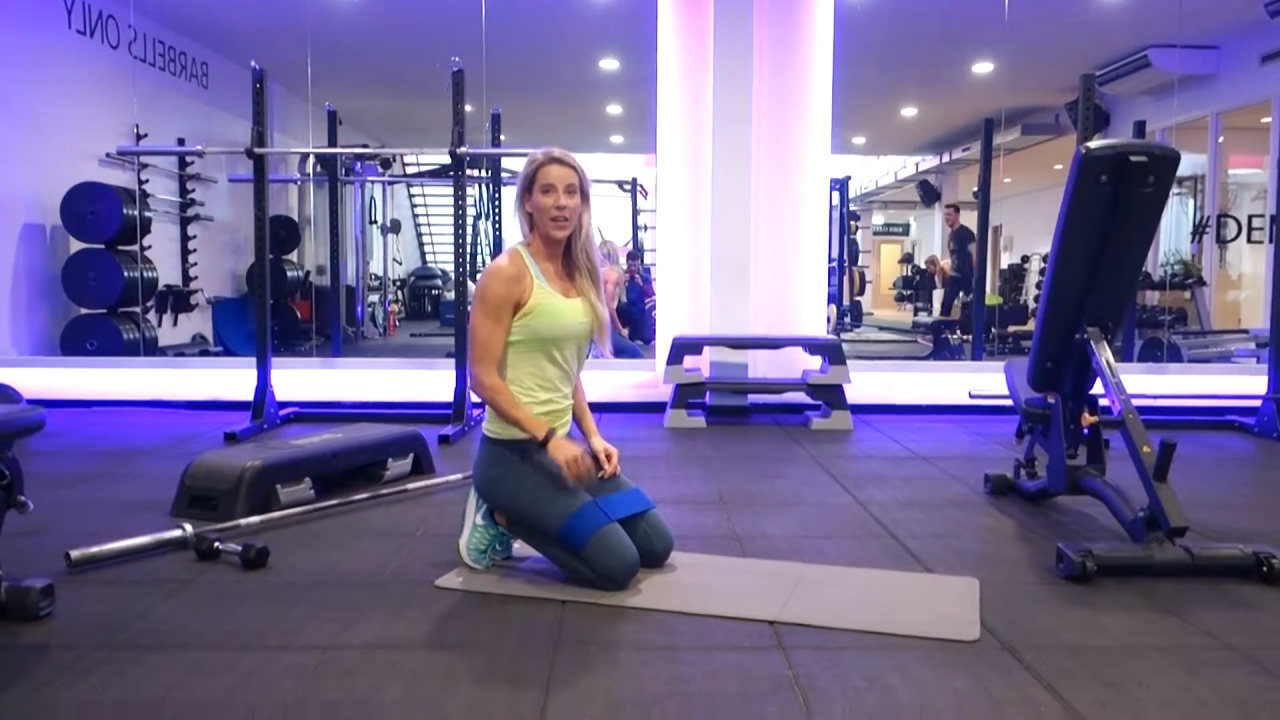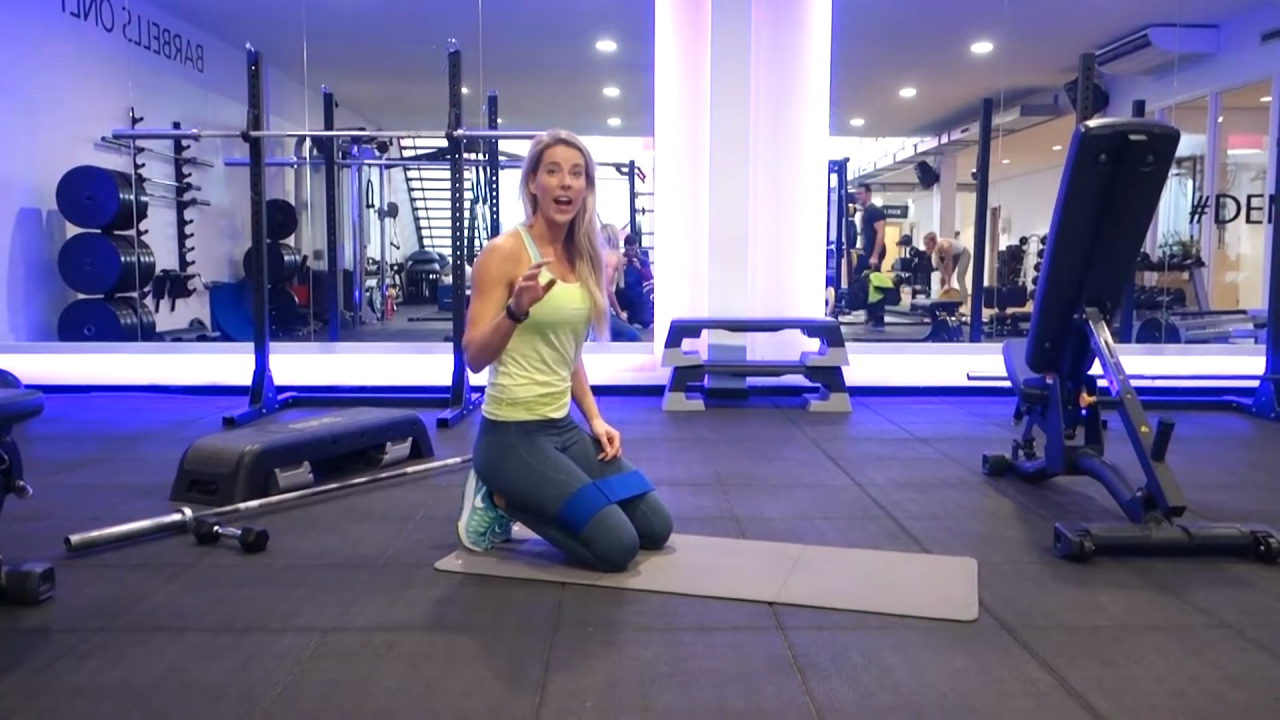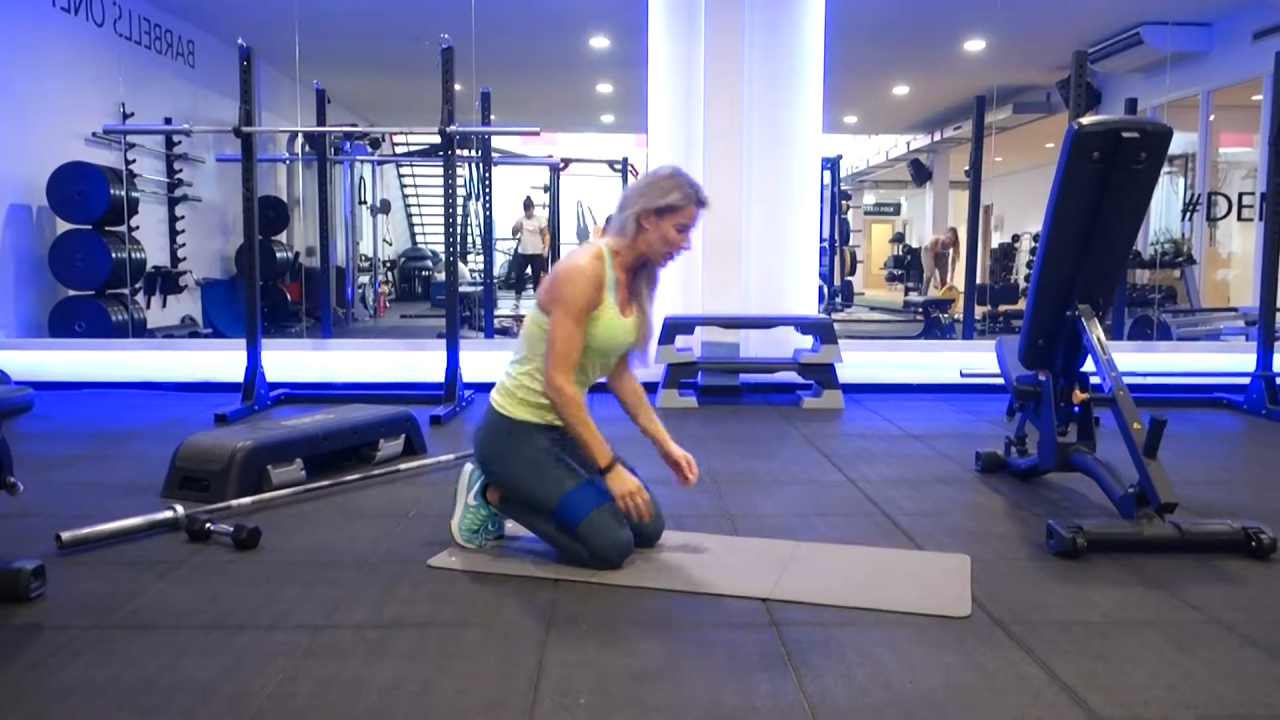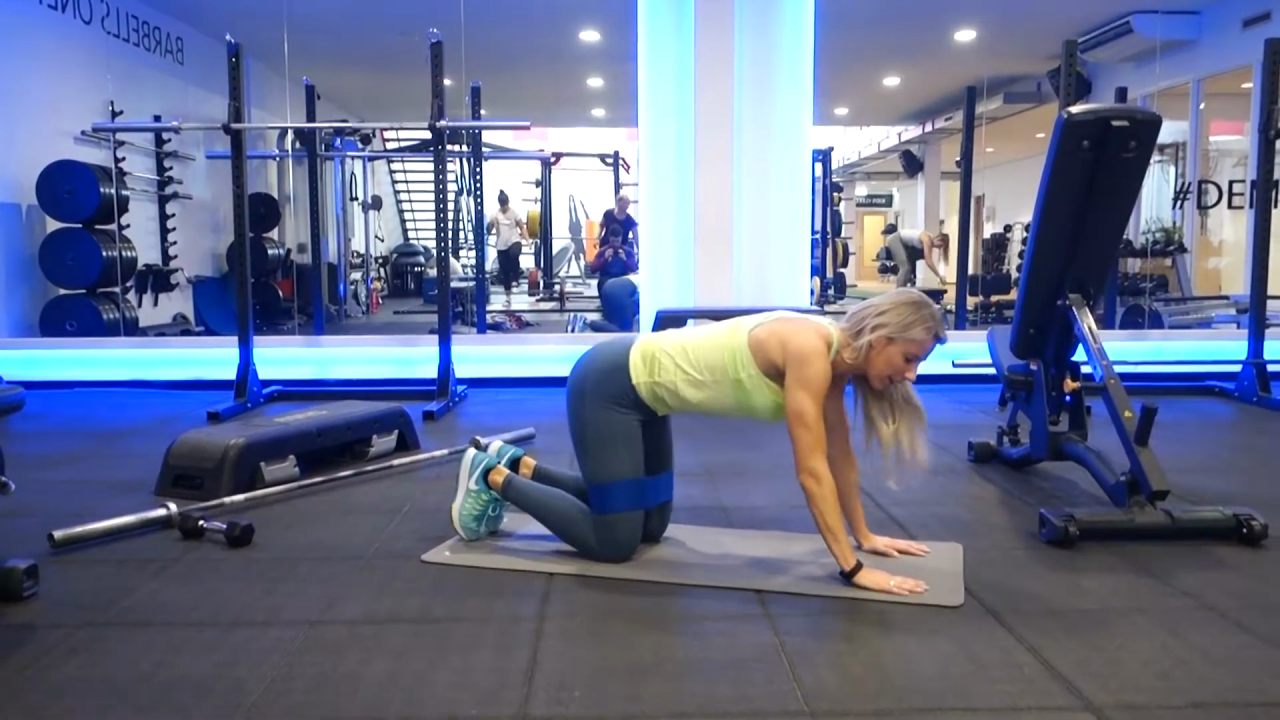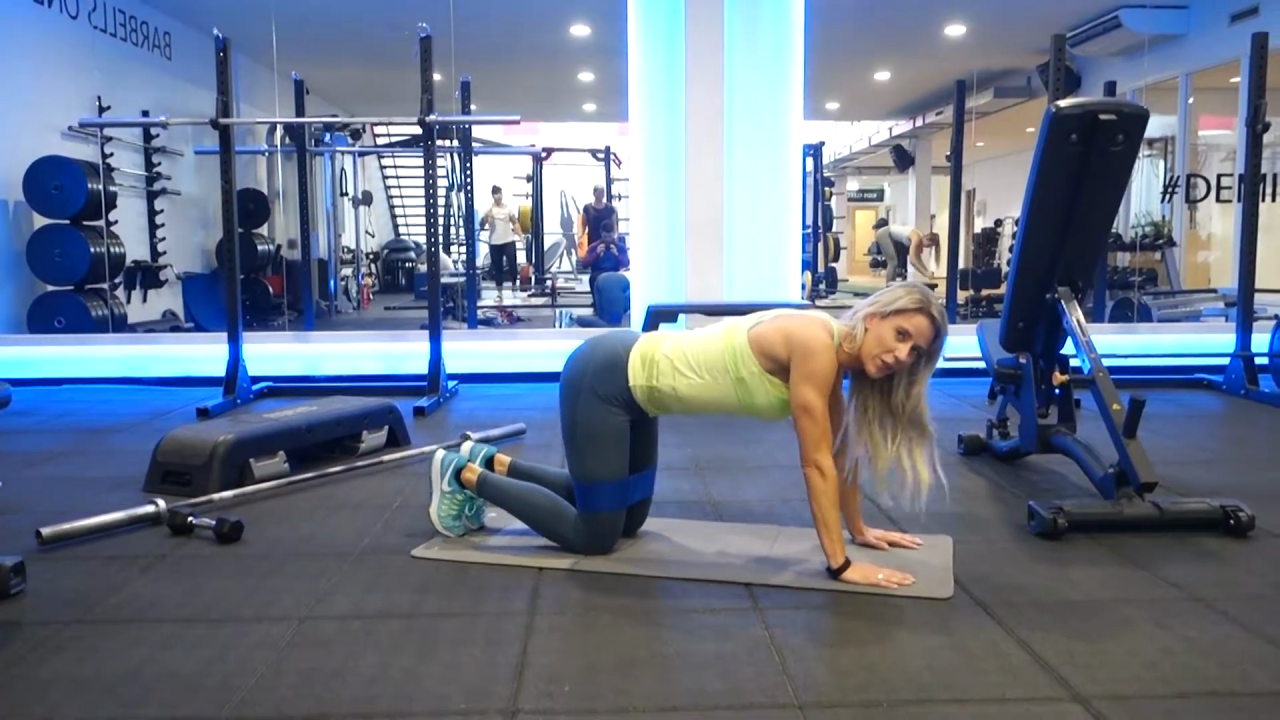
dt=1s
person 1, frame 1
left shoulder: (580, 273)
right shoulder: (507, 273)
right elbow: (483, 377)
left wrist: (591, 434)
right wrist: (548, 438)
left hip: (561, 439)
right hip: (513, 452)
left knee: (656, 546)
right knee: (617, 565)
left ankle: (520, 515)
right ankle: (499, 520)
person 1, frame 2
left shoulder: (583, 258)
right shoulder: (504, 252)
right elbow: (474, 356)
left wrist: (594, 419)
right wrist: (517, 309)
left hip: (564, 428)
right hip: (511, 433)
left knee: (655, 528)
right knee: (616, 547)
left ankle: (524, 499)
right ankle: (499, 502)
person 1, frame 3
left shoulder: (637, 278)
right shoulder: (583, 270)
left elbow: (621, 374)
right elbow: (558, 382)
left wrist: (665, 443)
right wrist: (609, 469)
left hip: (557, 426)
right hip: (514, 430)
left knee: (646, 527)
right knee: (608, 545)
left ankle: (517, 487)
right ankle: (491, 496)
person 1, frame 4
left shoulder: (834, 357)
right shoulder: (810, 350)
left elbow: (839, 457)
right elbow: (812, 472)
left wrist: (864, 535)
right wrist: (852, 568)
left hip: (640, 385)
right hip: (608, 383)
left knee: (649, 527)
right knee: (612, 542)
left ankle: (516, 464)
right ankle: (492, 479)
person 1, frame 5
left shoulder: (834, 354)
right shoulder: (817, 343)
left elbow: (838, 451)
right elbow: (817, 464)
left wrist: (860, 529)
right wrist: (841, 564)
left hip: (633, 377)
right hip: (603, 379)
left knee: (627, 517)
right knee: (594, 535)
left ankle: (491, 463)
right ankle: (464, 477)
